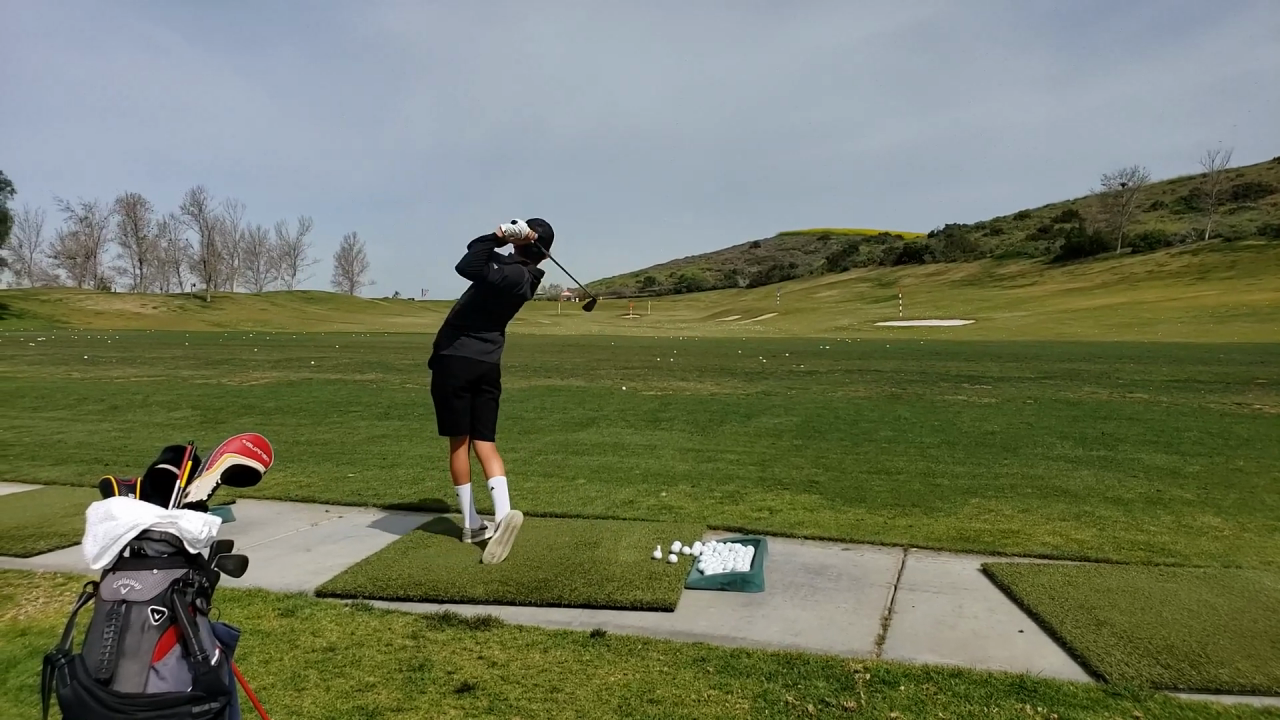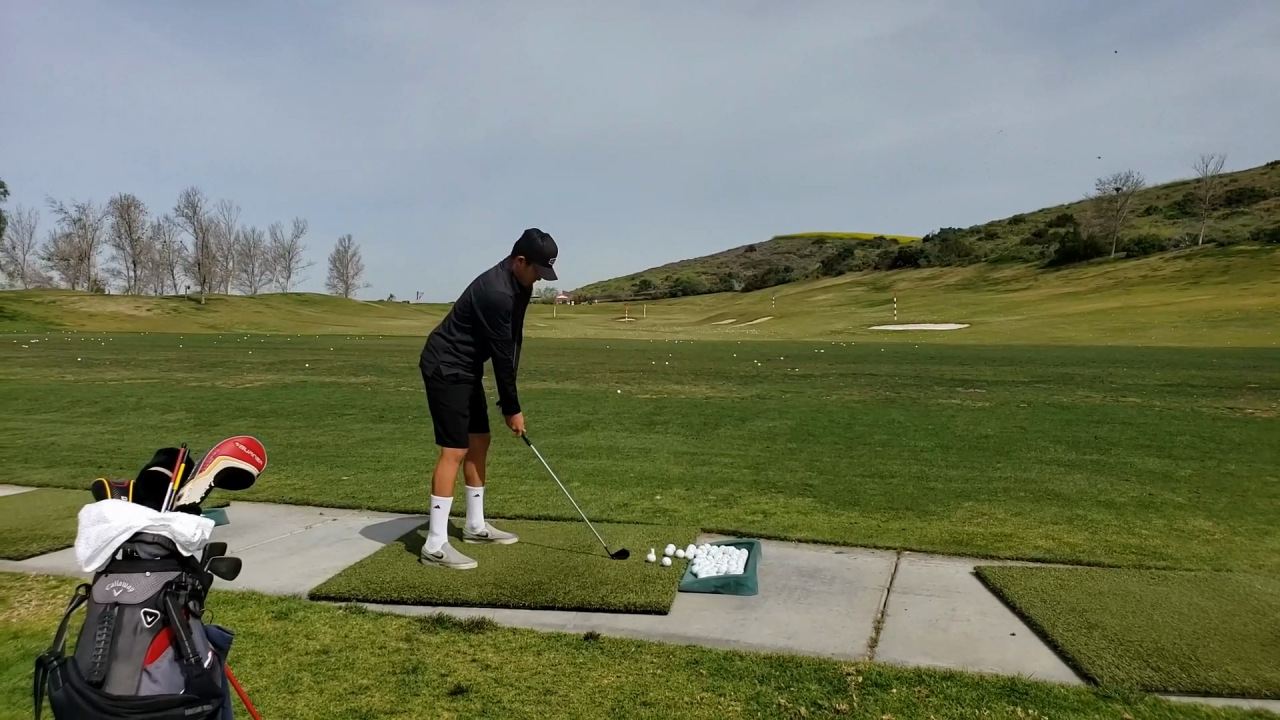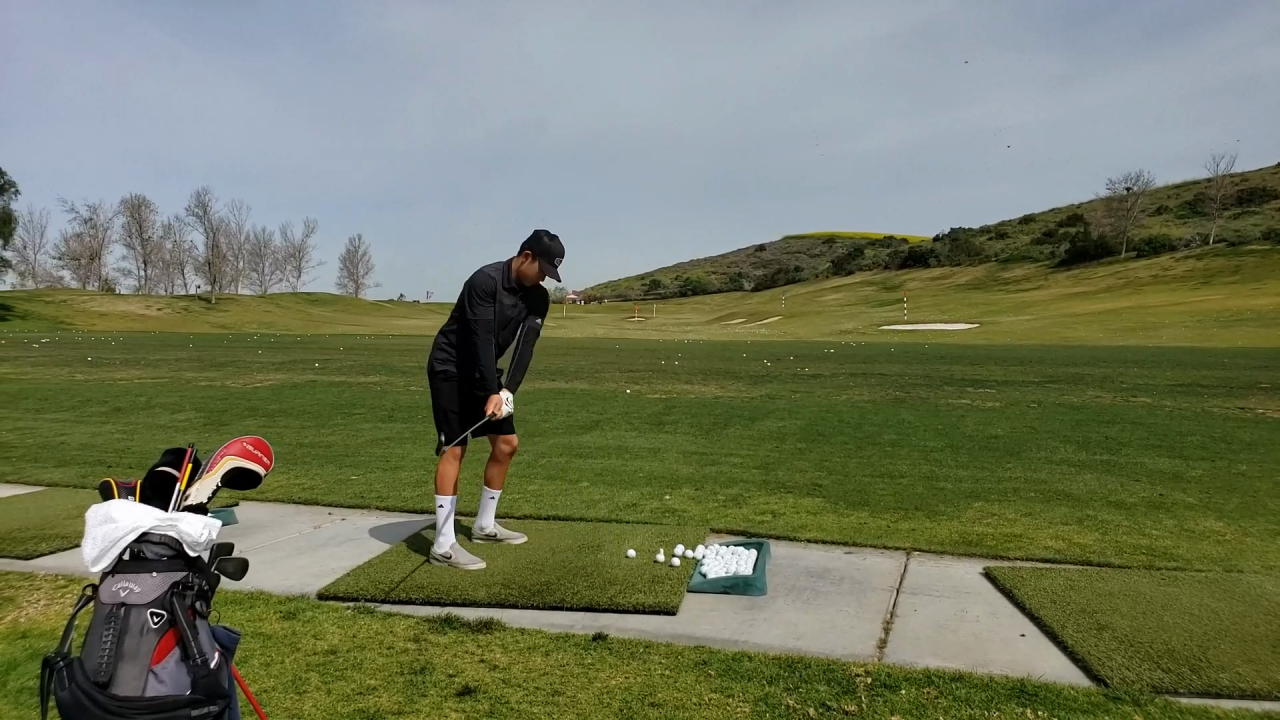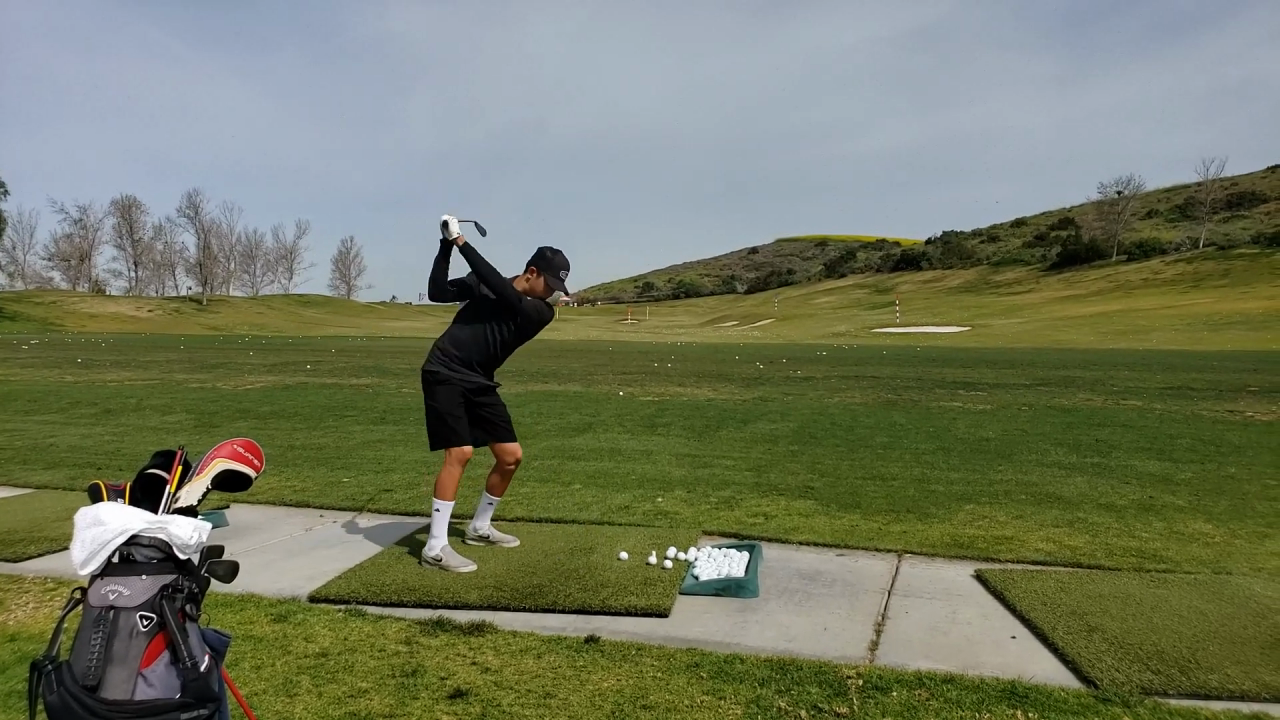
dt=0.5s
person 1, frame 1
left shoulder: (513, 274)
right shoulder: (526, 275)
left elbow: (466, 266)
right elbow: (479, 253)
left wrist: (501, 235)
right wrist: (504, 235)
left hip: (455, 359)
right hip: (487, 364)
left knee: (460, 442)
right knee: (484, 442)
left ankle: (472, 524)
right ankle: (503, 513)
person 1, frame 2
left shoulder: (518, 285)
right shoulder: (496, 292)
left elbow: (512, 343)
right elbow: (501, 353)
left wrist: (509, 402)
right wrist: (512, 408)
left hip: (466, 368)
right hip: (446, 367)
left knee: (478, 442)
right knee: (454, 451)
left ankle: (475, 525)
right ankle: (435, 544)
person 1, frame 3
left shoulder: (538, 300)
right shoulder: (485, 280)
left elbow: (525, 347)
right elbow: (481, 337)
left wrist: (508, 391)
right wrist: (492, 391)
left hip: (485, 374)
right hip: (449, 368)
left knee: (507, 445)
right knee: (453, 449)
left ankle: (485, 525)
right ankle: (443, 544)
person 1, frame 4
left shoulder: (541, 312)
right shoulder: (484, 283)
left elbow: (504, 293)
right elbow: (437, 293)
left wrist: (462, 243)
right wrist: (446, 244)
left hip: (478, 381)
right hip: (444, 374)
left knee: (511, 456)
right knee: (459, 452)
left ankle: (479, 527)
right ankle: (436, 547)
